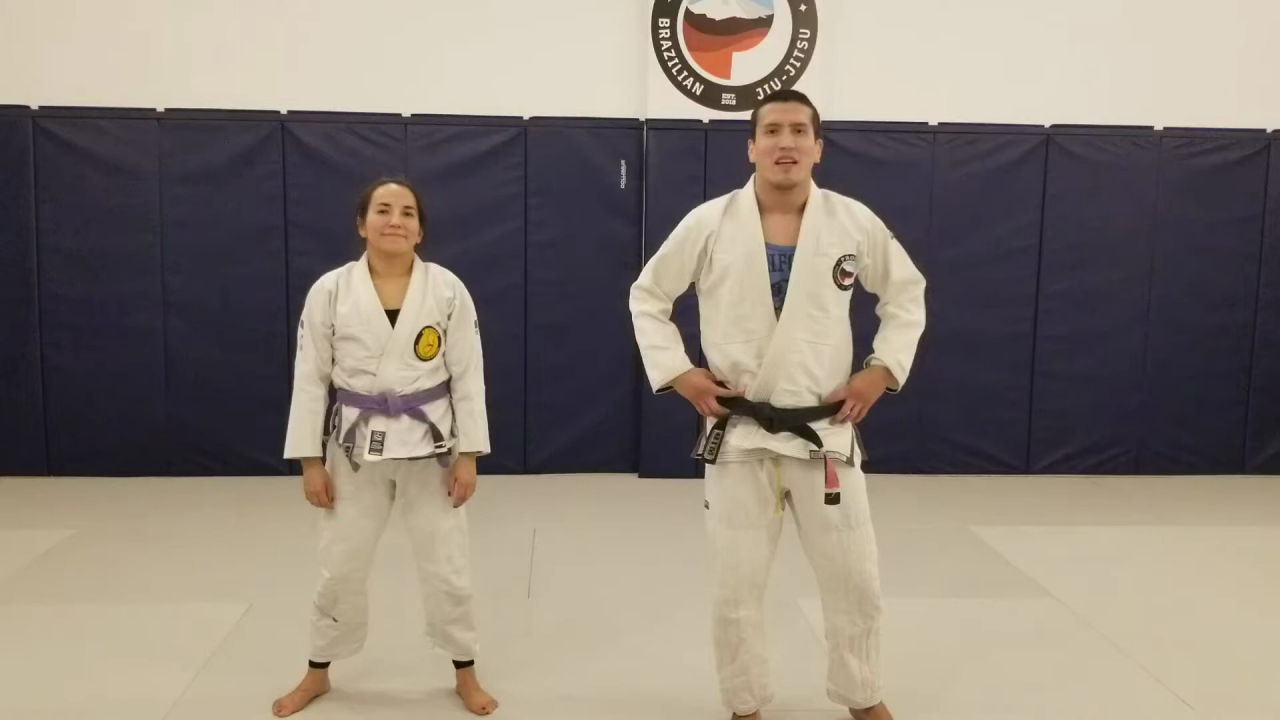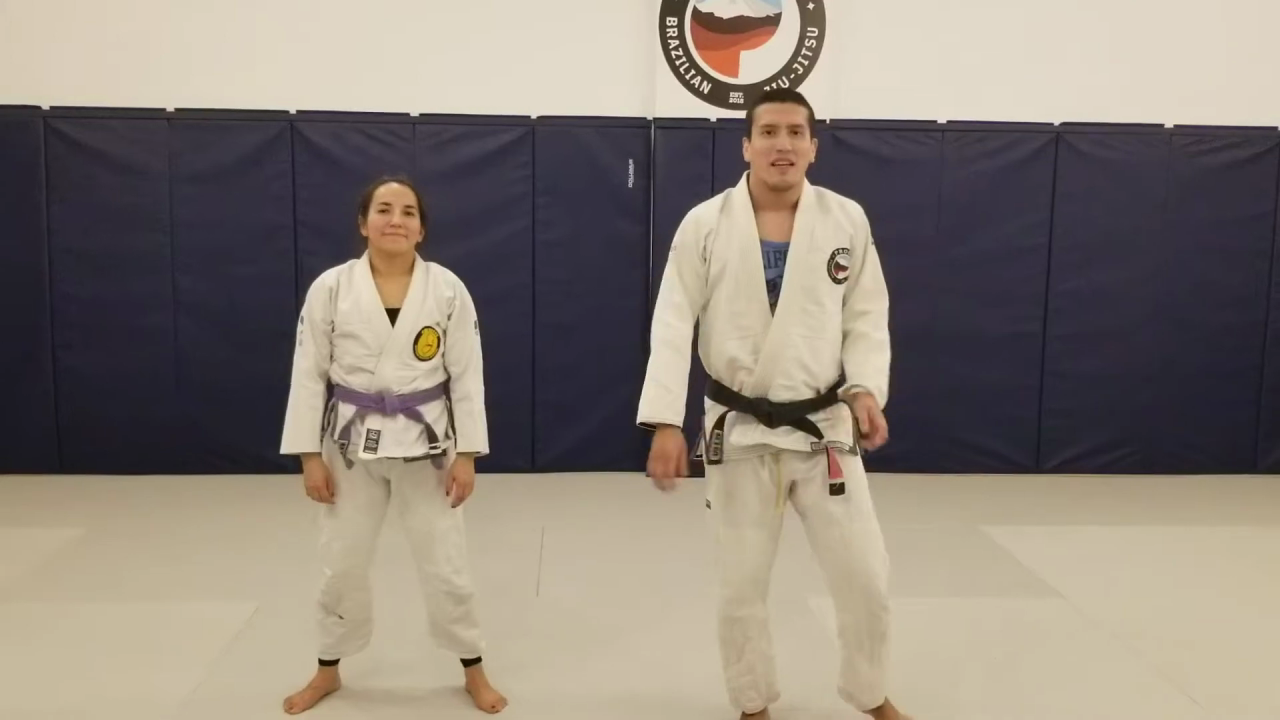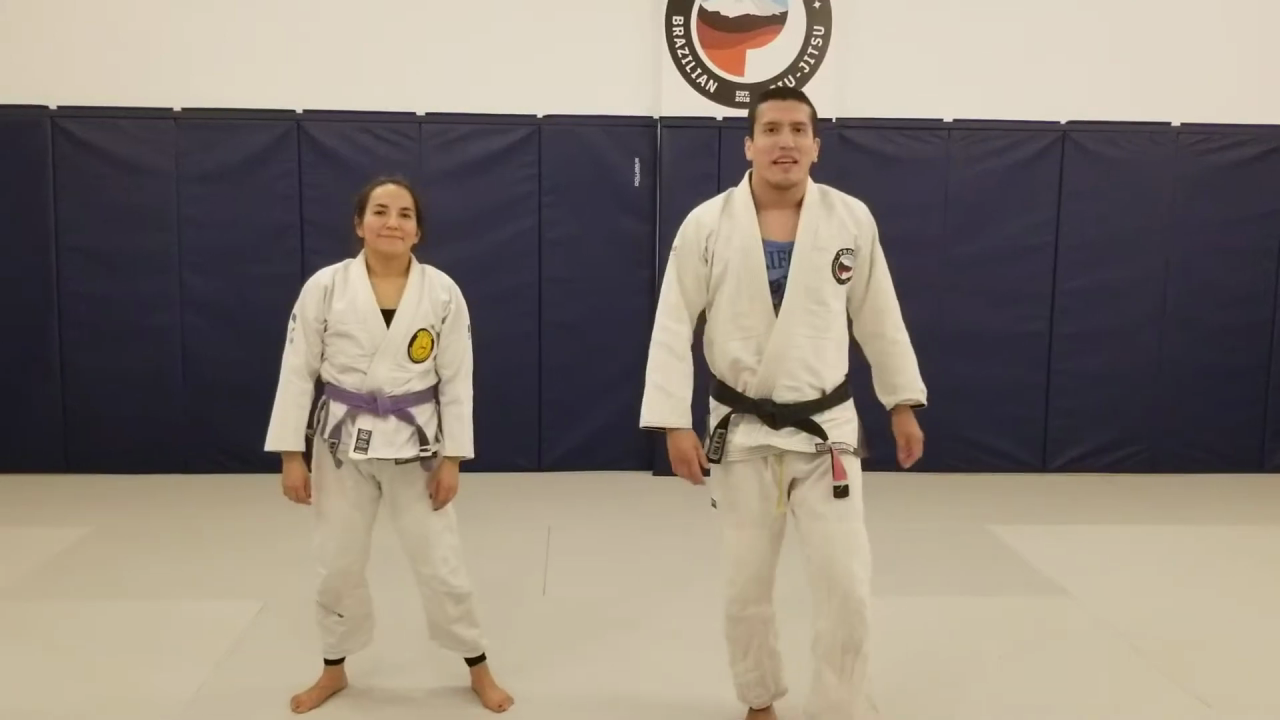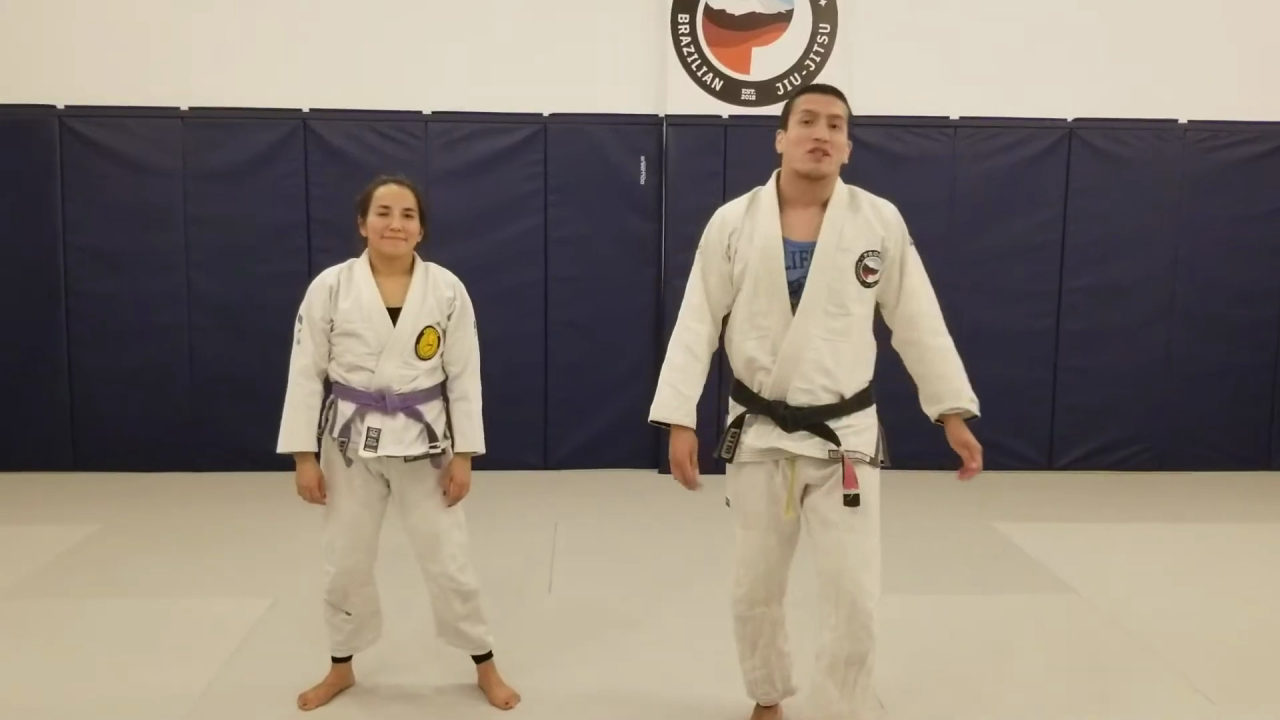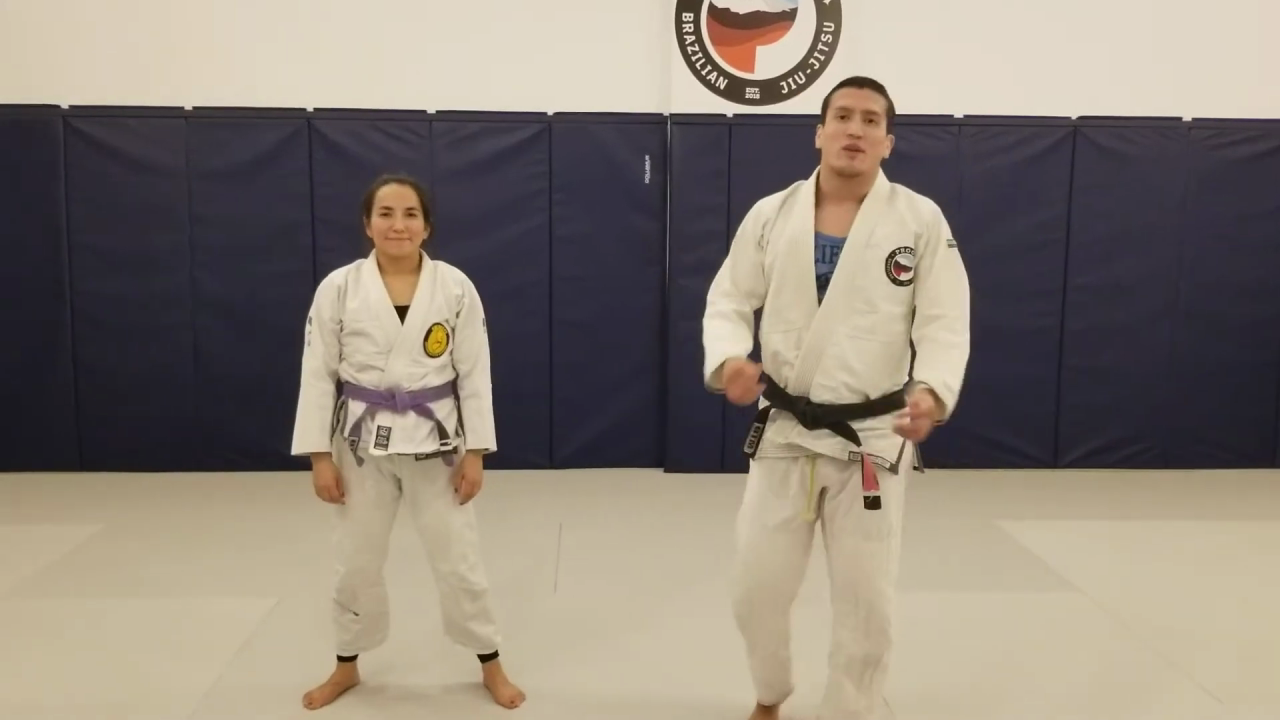
dt=0.3s
person 1, frame 1
left shoulder: (856, 223)
right shoulder: (708, 224)
left elbow: (907, 294)
right elbow: (647, 296)
left wrist: (884, 370)
right wrist: (677, 372)
left hip: (824, 433)
right hip: (738, 435)
left knee: (854, 580)
right knee: (736, 588)
person 1, frame 2
left shoulder: (846, 218)
right shoulder: (705, 224)
left elbow: (866, 317)
right elbow: (673, 324)
left wrist: (867, 394)
right wrist: (666, 425)
left hip: (823, 428)
right hip: (738, 429)
left knee: (864, 579)
right knee: (741, 587)
person 1, frame 3
left shoulder: (851, 218)
right shoulder: (707, 224)
left elbow: (877, 317)
right elbow: (674, 327)
left wrist: (903, 403)
right wrist: (674, 423)
left hip: (827, 428)
right hip: (742, 430)
left knee: (844, 589)
right knee: (745, 587)
person 1, frame 4
left shoulder: (880, 221)
right shoulder: (732, 222)
left elbow: (917, 323)
right elbow: (697, 324)
left wrist: (952, 413)
right wrist: (680, 421)
left hip: (845, 435)
right hip: (759, 433)
left knee: (852, 600)
right knee: (754, 590)
person 1, frame 5
left shoulder: (920, 219)
right shoulder: (770, 214)
left elbow: (945, 321)
right elbow: (725, 304)
left wrist: (930, 393)
right wrist: (725, 361)
left hip: (873, 436)
right hip: (784, 430)
left knee: (865, 603)
right knee: (756, 588)
person 2, frame 1
left shoulder: (447, 289)
right shoulder: (330, 290)
left elbow: (468, 376)
right elbow: (310, 378)
left wrist: (469, 455)
right wrist: (310, 461)
left hip: (430, 445)
right hip: (357, 445)
left knee: (447, 565)
right knee: (340, 564)
left ankle: (465, 672)
right ankle: (318, 672)
person 2, frame 2
left shoulder: (448, 289)
right shoulder: (331, 287)
left elbow: (467, 375)
right elbow: (309, 373)
left wrist: (466, 454)
right wrist: (310, 455)
left hip: (425, 443)
right hip: (353, 443)
left knee: (445, 563)
right knee: (342, 562)
left ankle: (473, 669)
right ankle: (328, 670)
person 2, frame 3
left shoulder: (442, 292)
right shoulder: (325, 286)
left elbow: (457, 381)
right elbow: (297, 371)
left wrist: (452, 458)
right wrist: (291, 454)
left hip: (415, 445)
right hip: (343, 444)
left knee: (441, 564)
right knee: (338, 563)
left ankle: (478, 667)
right ankle: (334, 669)
person 2, frame 4
left shoulder: (447, 289)
right shoulder: (330, 286)
left elbow: (464, 376)
right elbow: (306, 373)
left wrist: (463, 455)
right wrist: (304, 455)
left hip: (423, 442)
right hip: (351, 443)
left knee: (449, 561)
right knee: (345, 562)
left ankle: (484, 665)
right ankle: (341, 667)
person 2, frame 5
left shoulder: (454, 286)
right shoulder: (338, 288)
left elbow: (474, 373)
right elbow: (318, 374)
left wrist: (474, 452)
right wrist: (319, 456)
left hip: (435, 441)
right hip: (363, 442)
left knee: (458, 558)
right knee: (356, 561)
left ankle: (490, 664)
right ankle: (346, 666)
